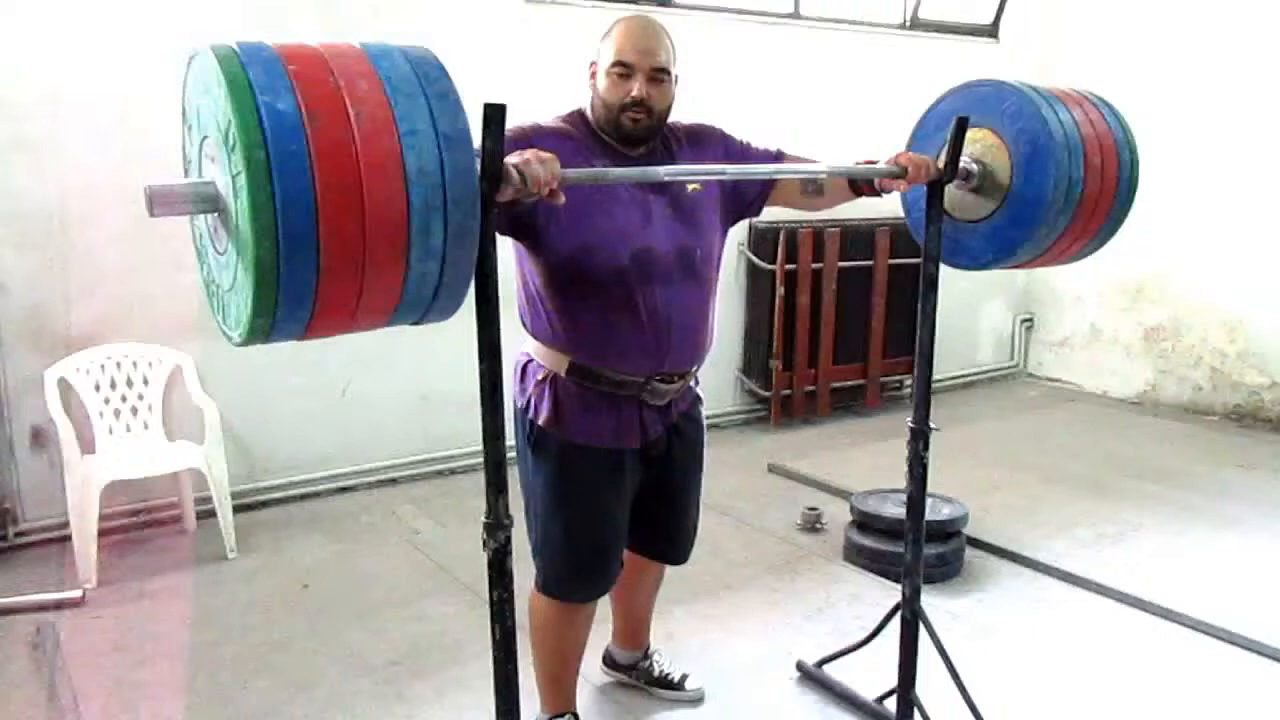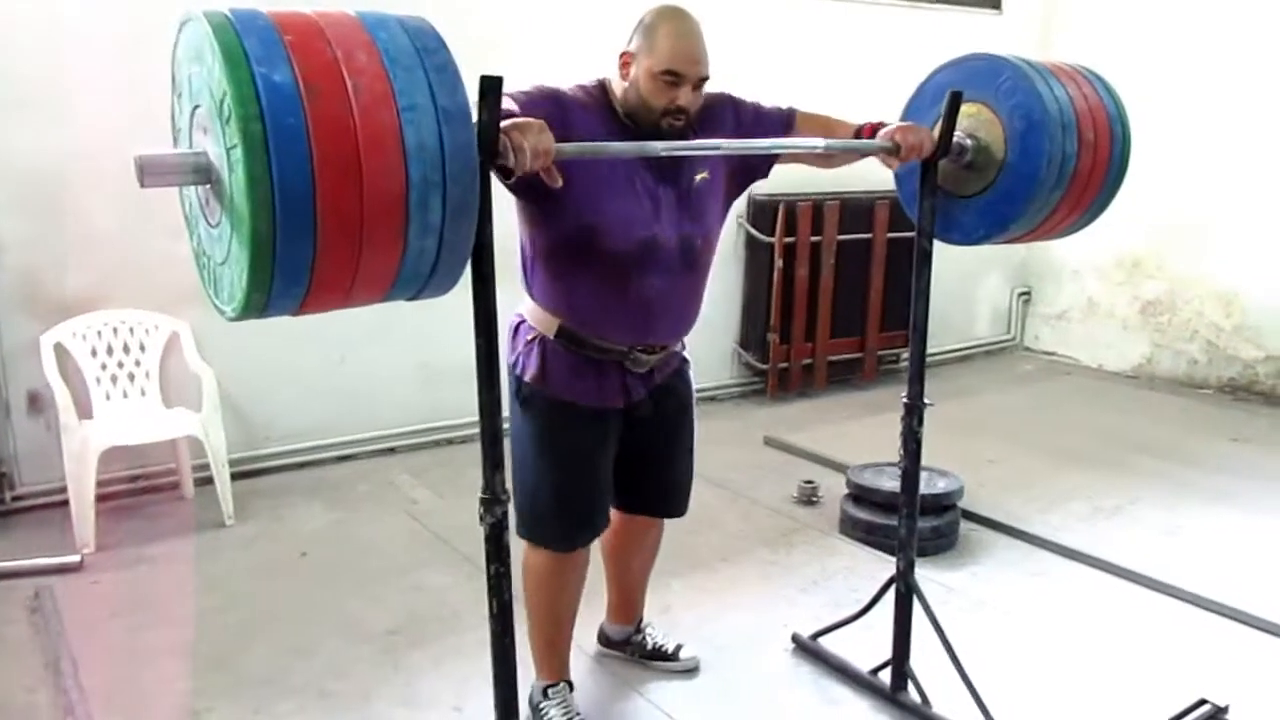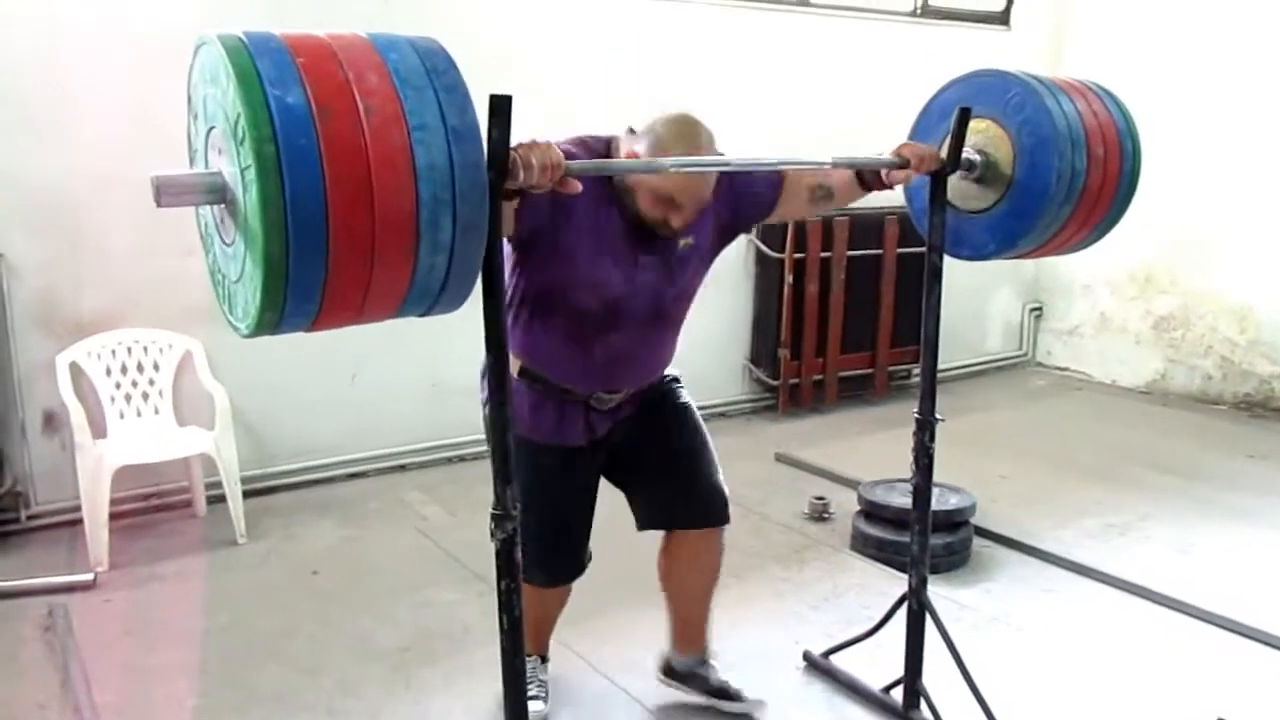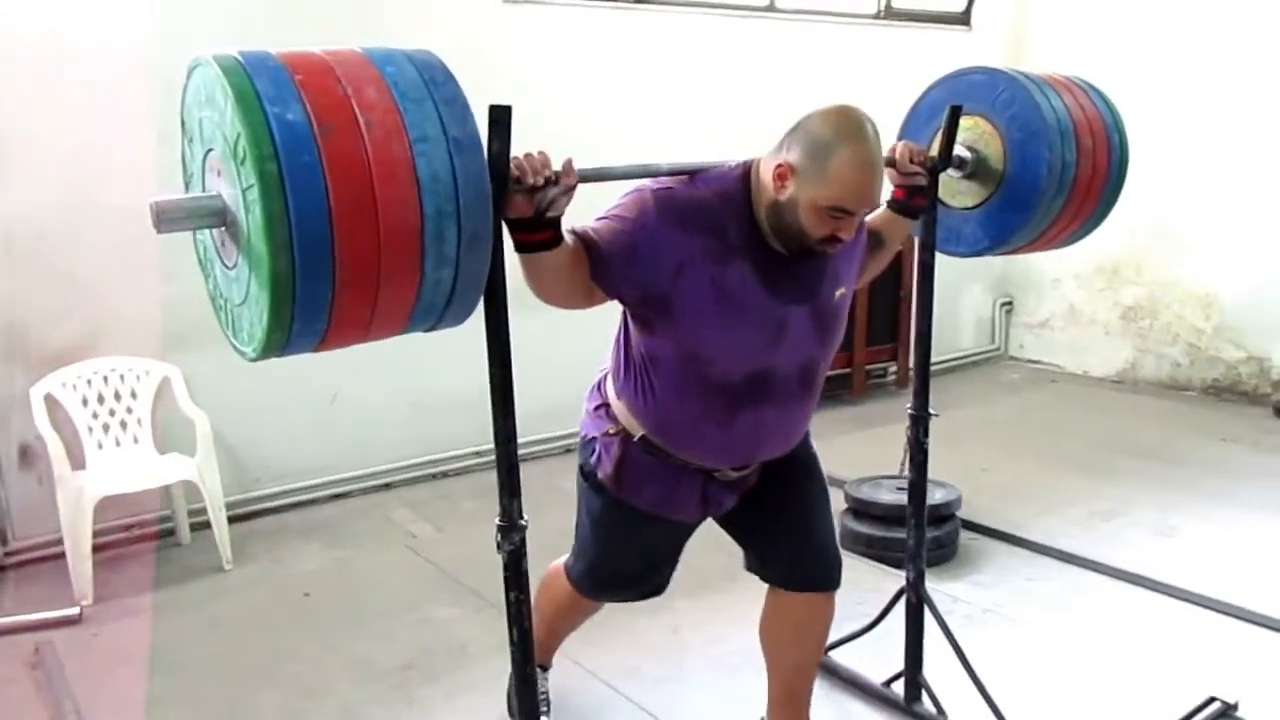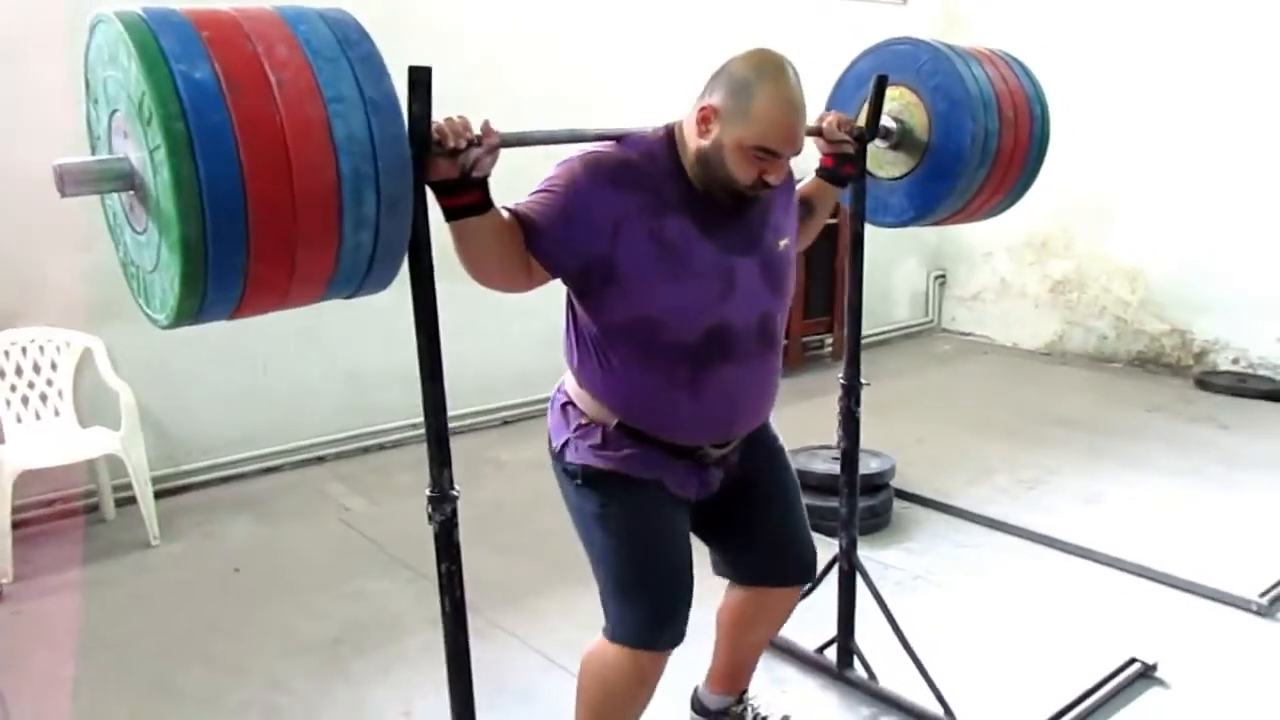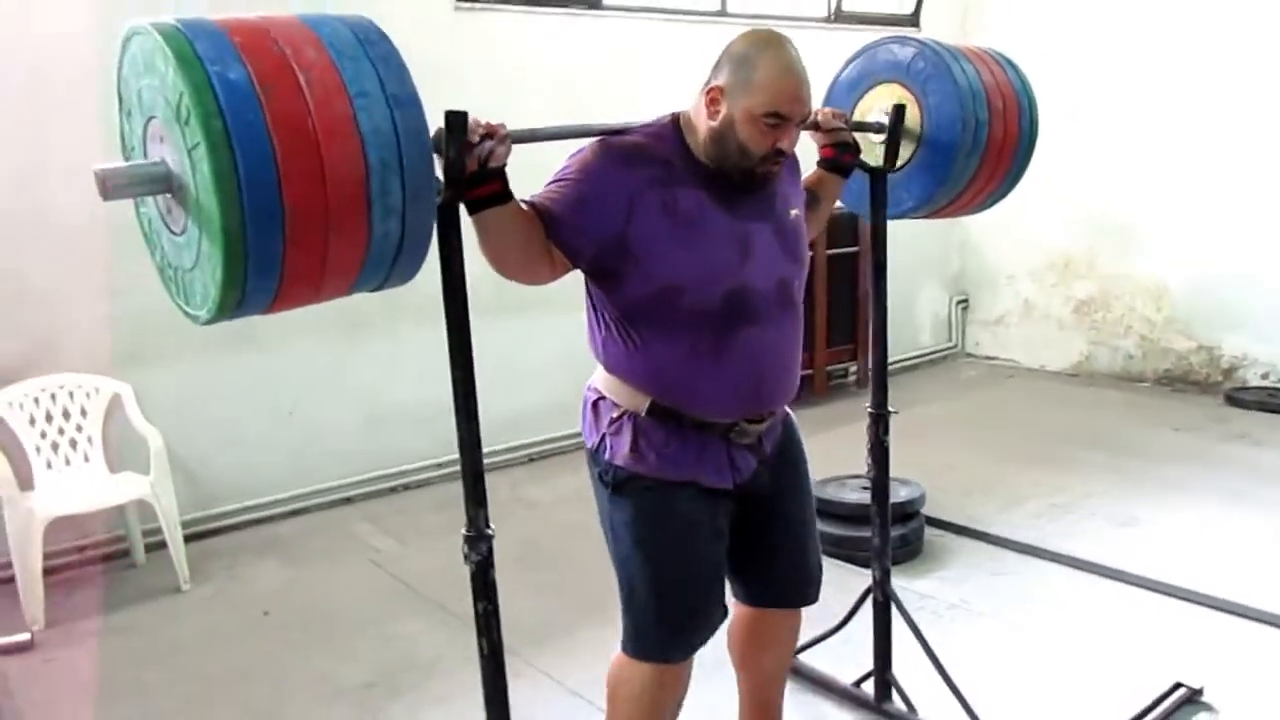
dt=0.7s
person 1, frame 1
left shoulder: (707, 153)
right shoulder: (543, 154)
left elbow: (800, 183)
left wrist: (876, 176)
right wrist: (507, 176)
left hip: (674, 405)
right hip: (578, 411)
left knee: (654, 547)
right knee: (572, 575)
left ankle: (630, 654)
person 1, frame 2
left shoulder: (721, 126)
right shoulder: (561, 118)
left elbow: (810, 134)
left wrist: (877, 134)
right wrist: (506, 135)
left hip: (660, 367)
right hip: (566, 370)
left knee: (648, 506)
right knee: (563, 529)
left ankle: (625, 627)
person 1, frame 3
left shoulder: (719, 189)
right shoulder: (557, 186)
left elbow: (799, 189)
left wrist: (880, 175)
right wrist: (513, 186)
left hip: (643, 394)
right hip: (543, 399)
left knee: (701, 517)
right knee: (550, 559)
left ankle: (689, 659)
right ankle: (530, 662)
person 1, frame 4
left shoulder: (837, 226)
right shoulder: (673, 217)
right elbow: (571, 283)
left wrist: (908, 202)
right wrist: (533, 225)
right hip: (648, 456)
left knee: (811, 578)
right knee: (596, 580)
right ankle: (531, 667)
person 1, frame 5
left shoulder: (767, 184)
right shoulder: (608, 185)
right elbow: (511, 265)
left wrist: (836, 171)
right wrist: (463, 193)
left hip: (739, 440)
right hip: (621, 453)
left knee: (782, 573)
right knee: (648, 631)
person 1, frame 6
left shoulder: (774, 167)
right shoulder: (623, 171)
right elbow: (534, 257)
left wrist: (836, 164)
right wrist: (484, 187)
left hip: (766, 437)
right hip: (657, 453)
left knee: (783, 596)
right knee: (668, 637)
